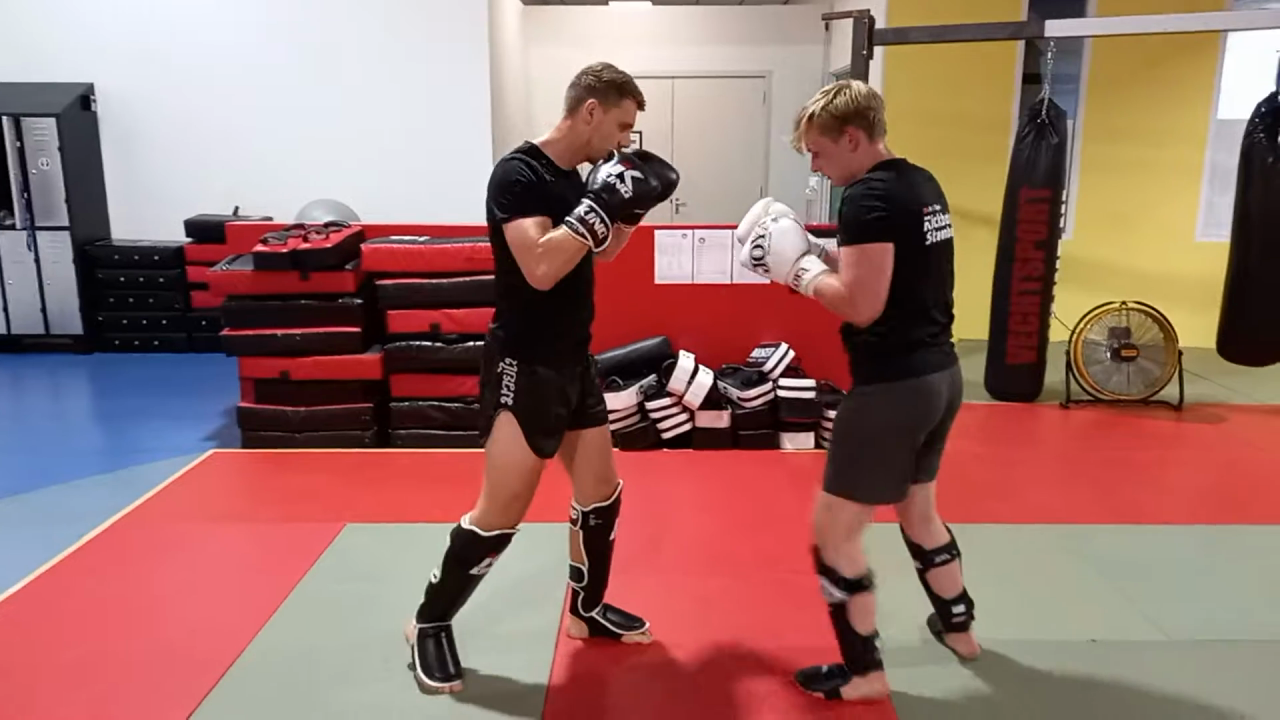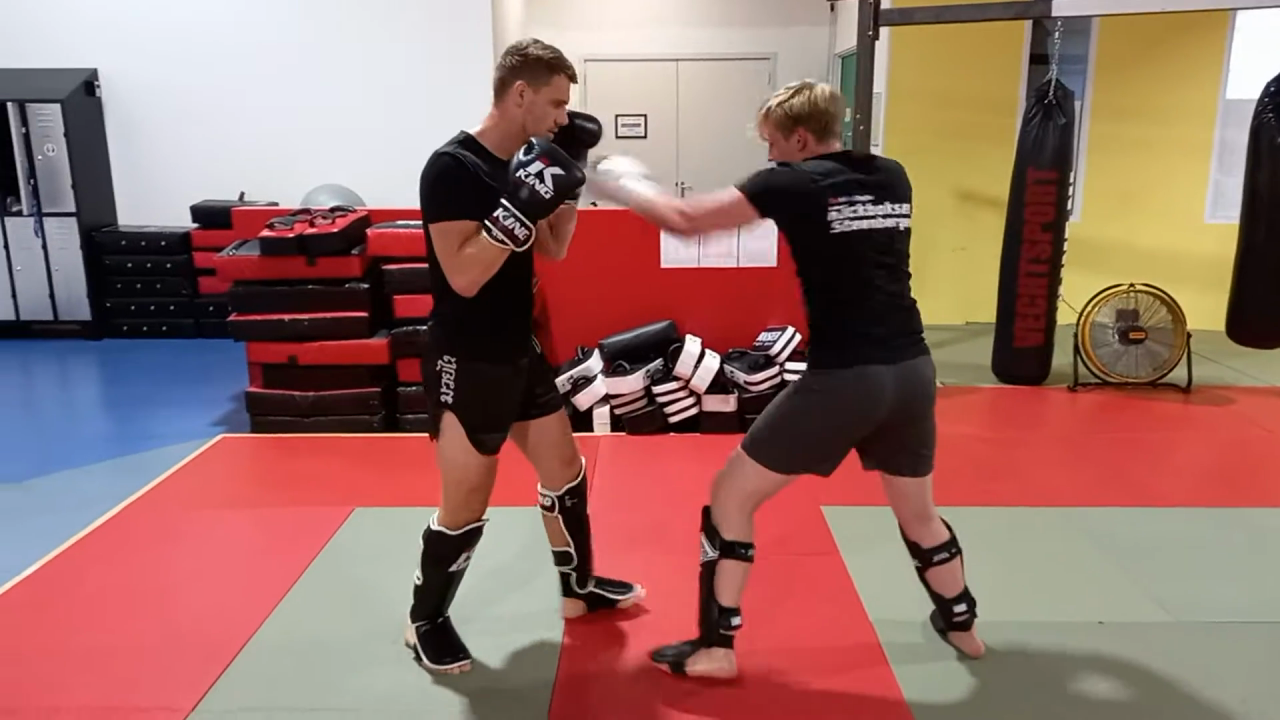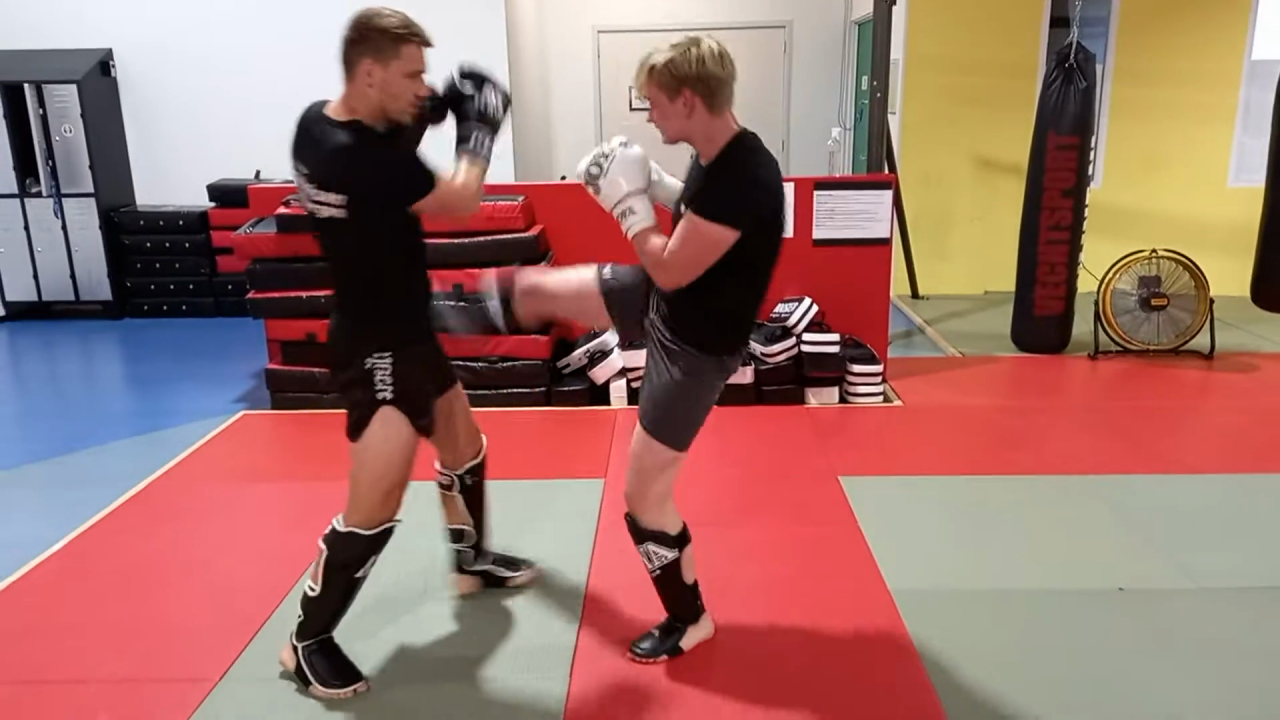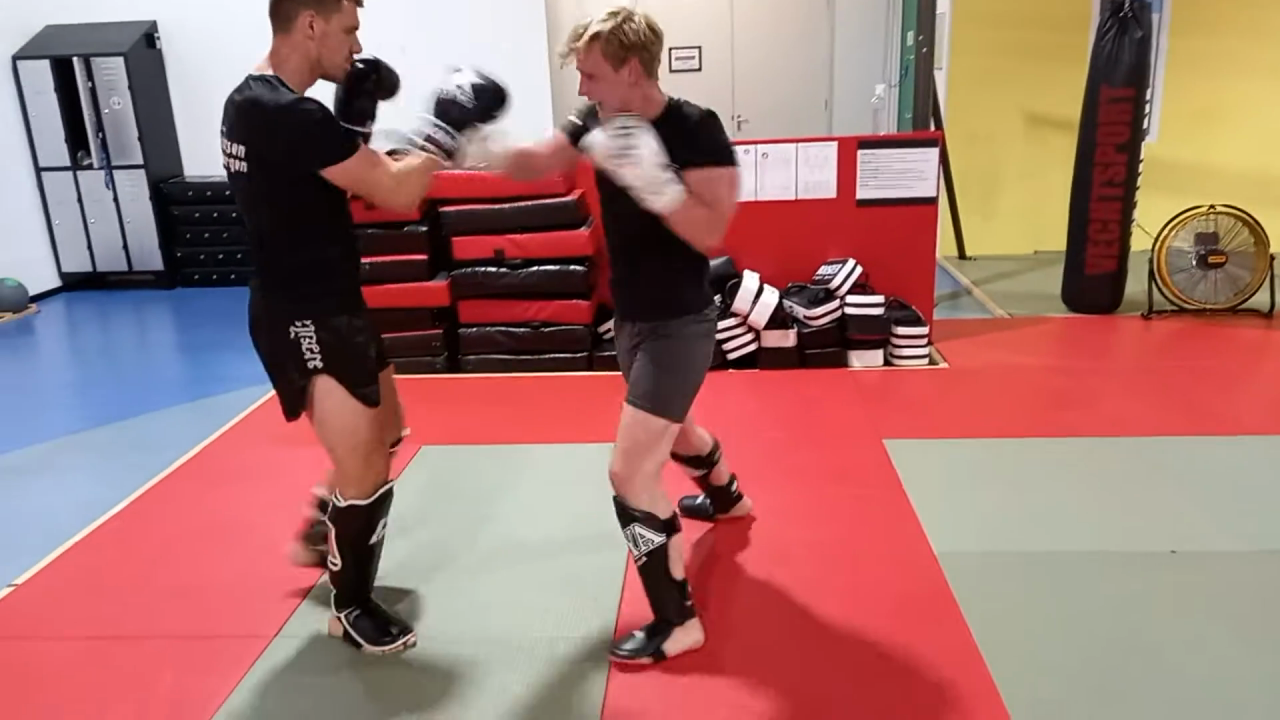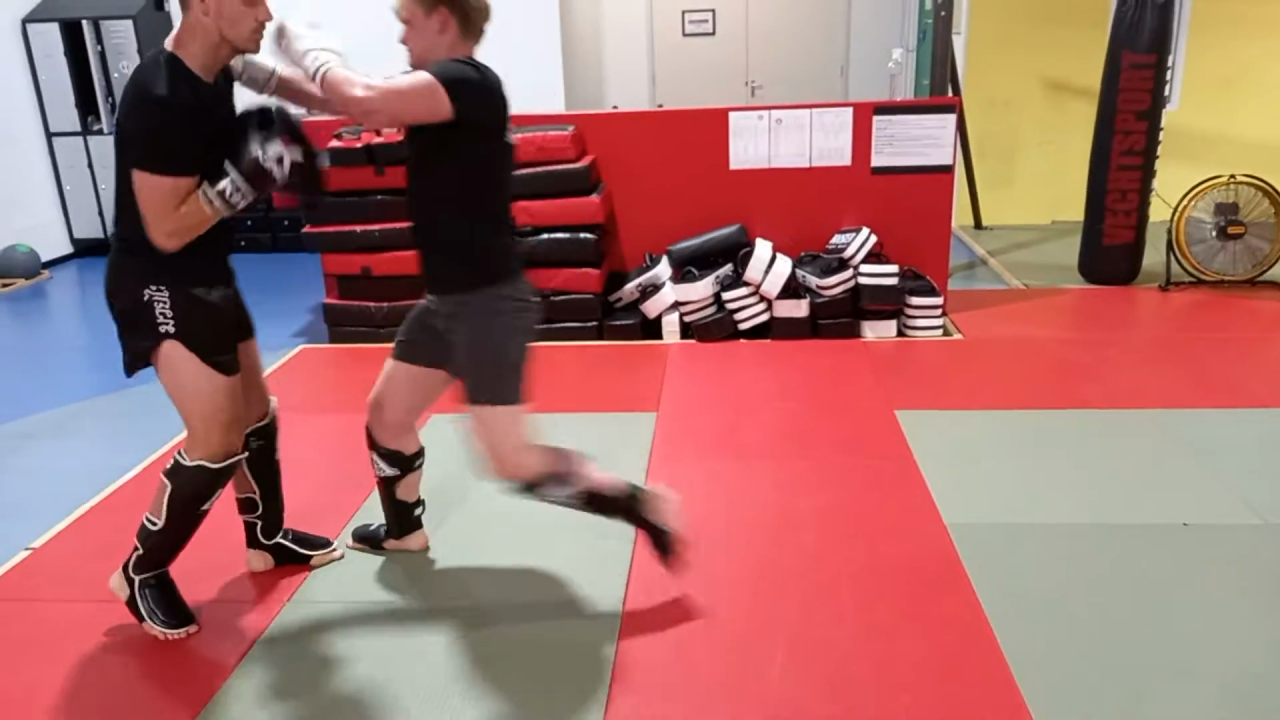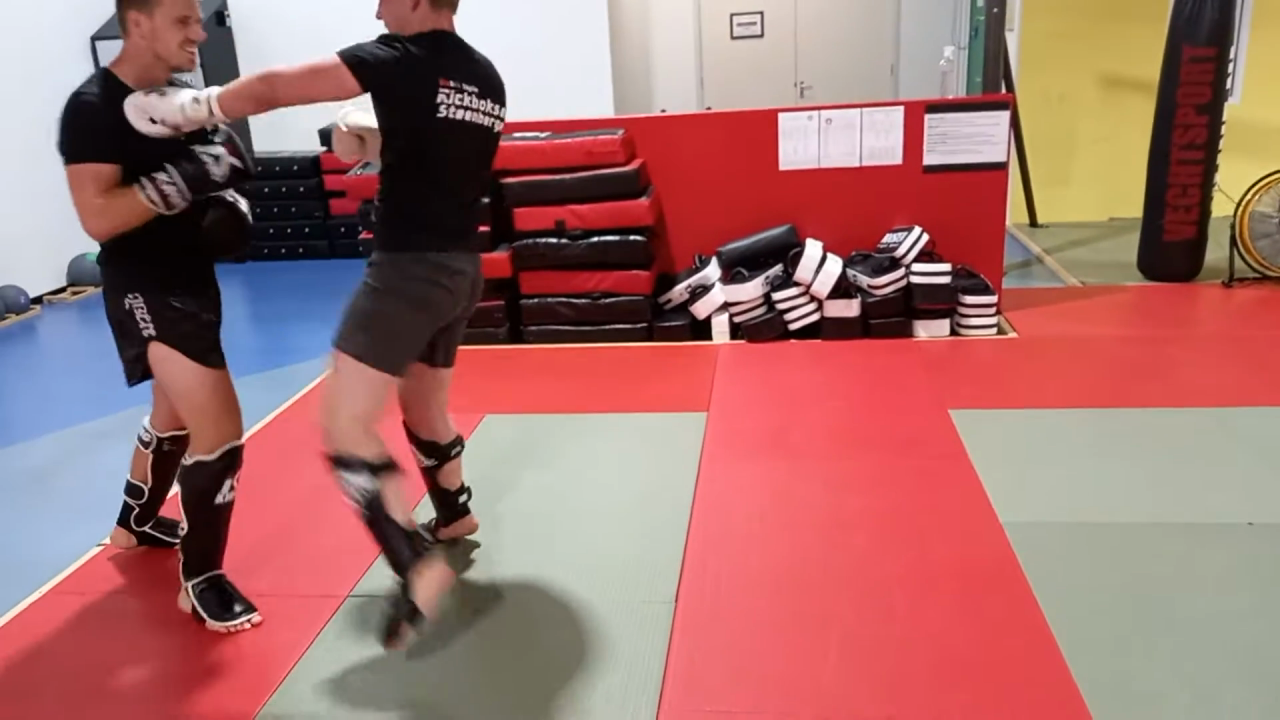
dt=0.7s
person 1, frame 1
left shoulder: (573, 177)
right shoulder: (518, 173)
left elbow: (598, 254)
right elbow: (540, 269)
left wrist: (631, 206)
right wrist: (599, 203)
left hip: (574, 360)
right hip: (524, 367)
left knee: (601, 490)
right knee: (500, 515)
left ankle: (586, 608)
right ankle: (431, 624)
person 1, frame 2
left shoulder: (516, 163)
right shoulder: (452, 168)
left elbow: (546, 248)
right elbow: (464, 278)
left wrist: (564, 170)
right wrist: (524, 203)
left hip: (517, 352)
right hip: (464, 362)
left knee: (565, 470)
right knee: (465, 509)
left ankle: (580, 584)
right ankle: (426, 622)
person 1, frame 3
left shoulder: (316, 125)
right shoulder: (369, 159)
right elbow: (460, 202)
left wrist: (417, 120)
right wrist: (483, 124)
left hip: (400, 331)
right hip: (380, 347)
left knee: (465, 445)
right knee: (373, 510)
left ankle: (473, 561)
right ankle: (308, 639)
person 1, frame 4
left shoulder: (260, 100)
right shoulder: (278, 113)
left elbow: (352, 186)
right elbow: (396, 194)
left wrist: (359, 109)
right wrist: (449, 119)
left hip: (327, 303)
right hip: (301, 320)
left knee: (382, 431)
right knee: (361, 465)
left ankle: (336, 549)
right ankle: (353, 605)
person 1, frame 5
left shoulder: (214, 71)
right shoulder: (158, 99)
right elbow: (168, 231)
right wrist: (244, 174)
left hip: (206, 275)
right hip: (160, 287)
left knee: (254, 412)
right knee: (217, 440)
left ankle: (267, 537)
right ankle: (142, 572)
person 1, frame 6
right shoulder: (94, 108)
right elbow: (98, 216)
left wrist: (221, 198)
right wrist: (183, 178)
left hip: (192, 280)
right hip: (147, 294)
left knee: (176, 415)
right knee: (220, 428)
left ankle: (135, 520)
right ankle: (202, 579)
person 2, frame 1
left shoulder: (867, 196)
right shoulder: (922, 184)
left elbow: (860, 306)
left wrist: (796, 266)
right wrist: (812, 251)
left hip: (890, 387)
right hip: (940, 376)
left knee: (834, 532)
right knee: (917, 508)
left ankle: (862, 670)
right ankle: (956, 624)
person 2, frame 2
left shoulder: (792, 182)
right shoulder: (892, 178)
left elbow: (686, 218)
left wrist: (623, 182)
left hip: (842, 378)
right hip: (910, 370)
left knee: (730, 496)
right knee: (918, 509)
left ankle: (714, 646)
right ankle: (961, 623)
person 2, frame 3
left shoulder: (743, 178)
right shoulder: (715, 155)
left elbow: (671, 270)
left wrist: (626, 198)
right wrist: (652, 186)
left hip: (696, 349)
right hip: (655, 303)
left knee: (644, 493)
right knee: (540, 288)
left ankle: (688, 619)
right ankle: (484, 313)
person 2, frame 4
left shoulder: (698, 127)
right shoulder: (600, 120)
left elbow: (711, 236)
right elbow: (528, 168)
left wrist: (650, 179)
left hip: (678, 324)
right hip: (635, 319)
left knee: (630, 474)
right knee: (671, 429)
left ankle: (676, 619)
right ankle: (722, 494)
person 2, frame 5
left shoulder: (465, 81)
right shoulder: (444, 86)
left elbow: (364, 102)
right elbow: (370, 98)
left wrist: (312, 53)
left hip: (487, 301)
right hip: (449, 297)
left knee: (513, 461)
right knee: (385, 413)
left ankle: (645, 509)
right ankle: (403, 527)
person 2, frame 6
left shoulder: (398, 59)
right shoulder: (486, 77)
left elbow: (274, 88)
left wrist: (186, 106)
left hip: (409, 266)
right hip: (460, 266)
left knee: (345, 430)
right knee: (424, 409)
left ankle: (418, 561)
right ankle: (453, 514)
